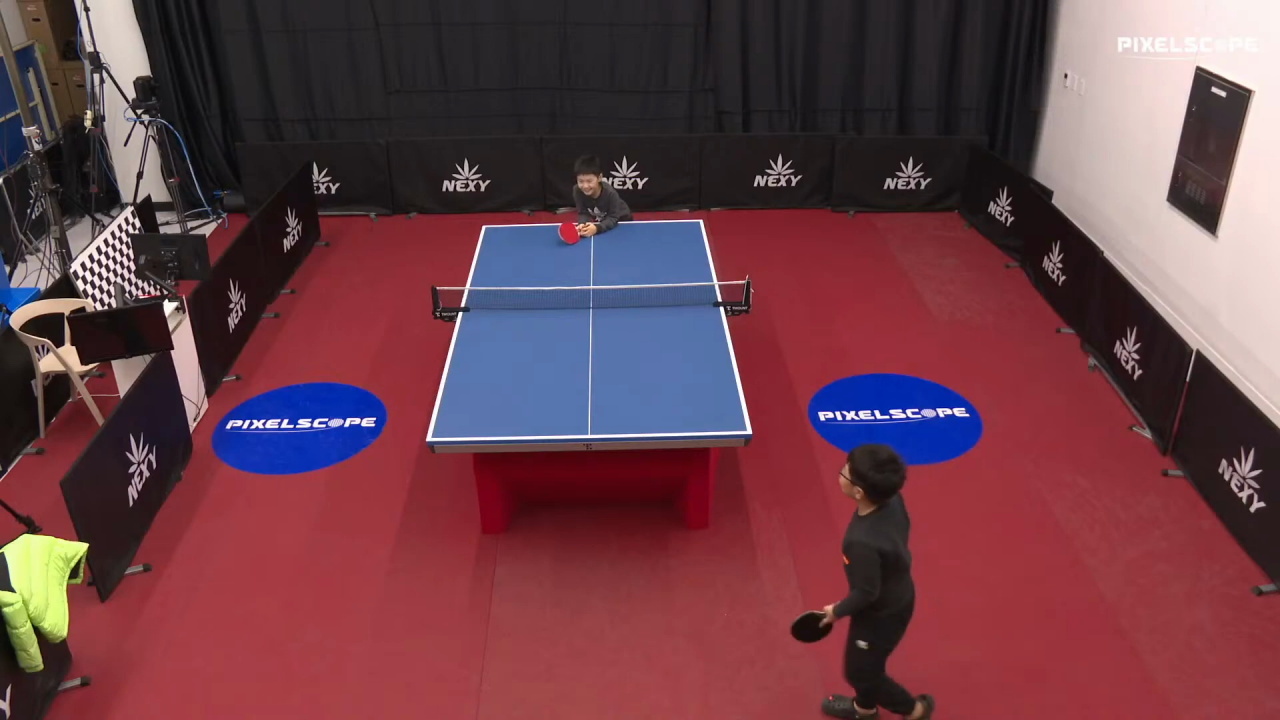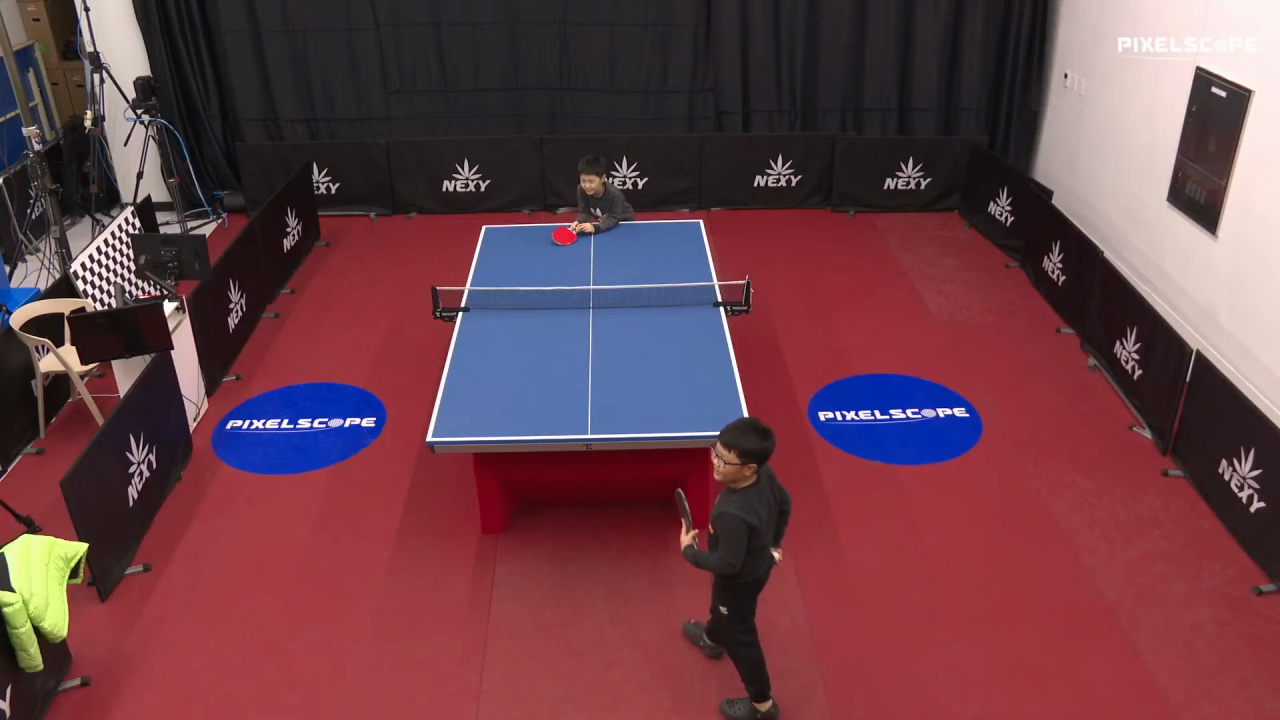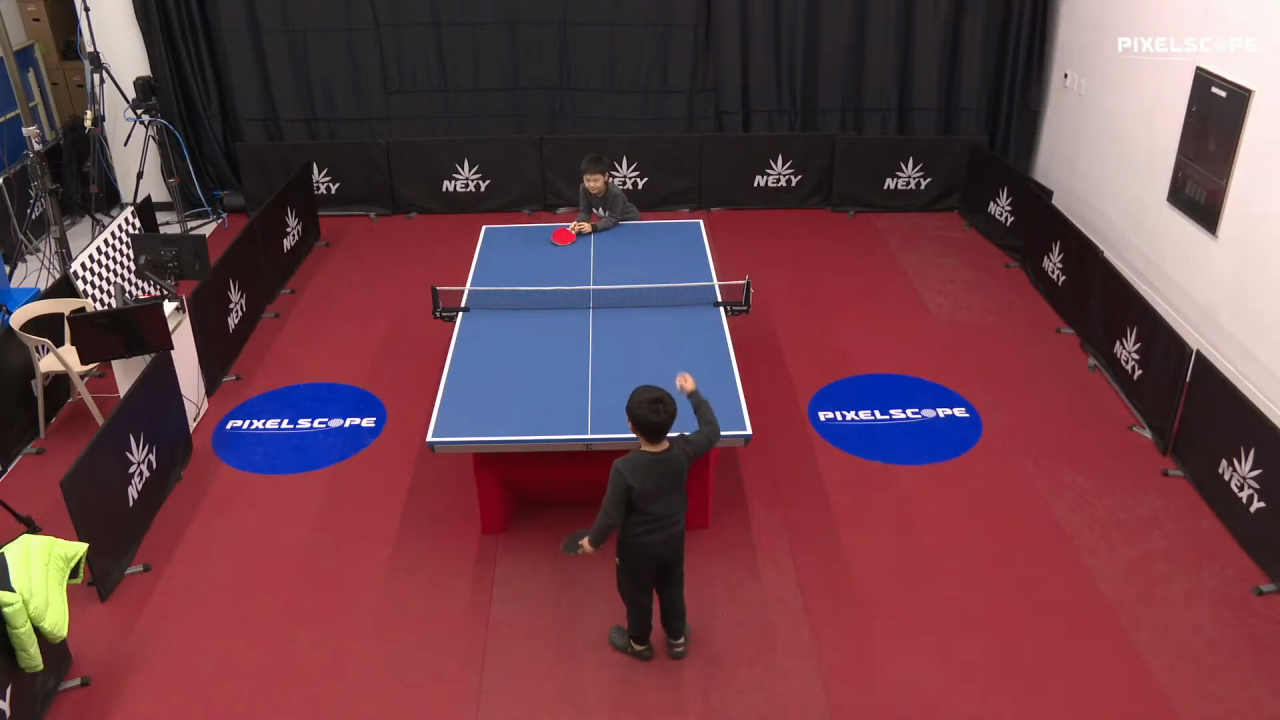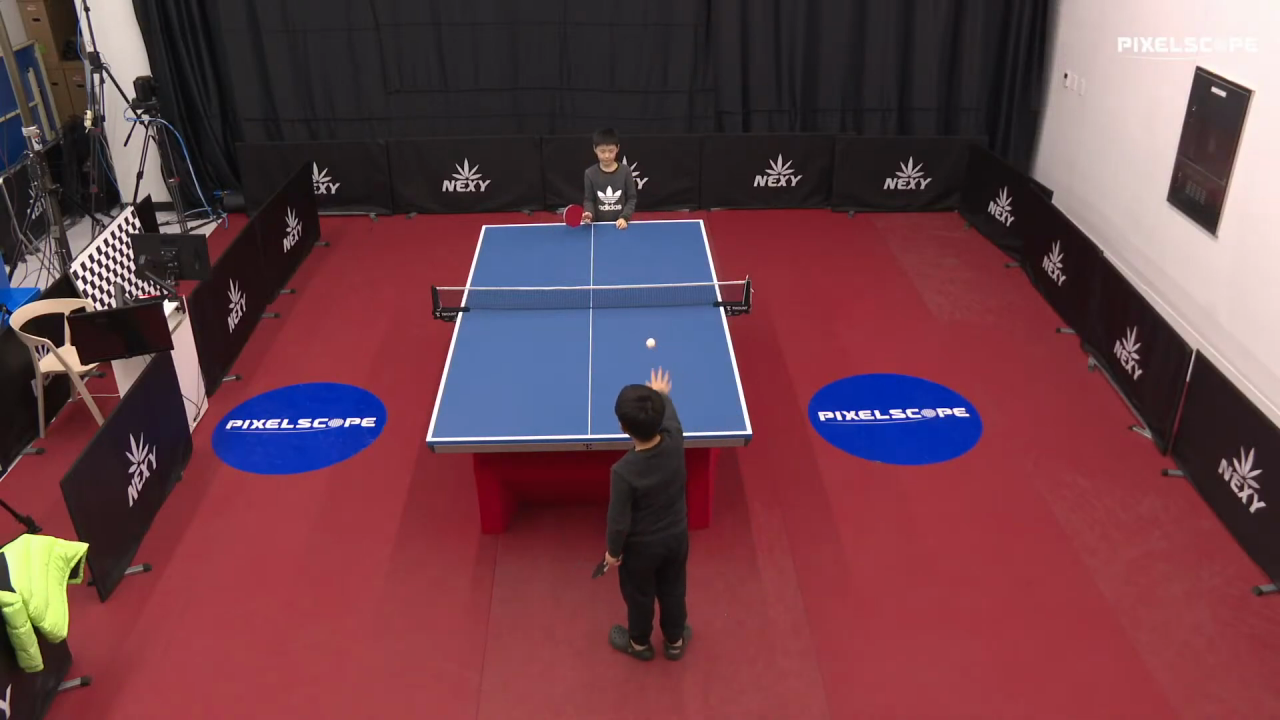
dt=1s
person 1, frame 1
left shoulder: (862, 541)
right shoulder: (893, 503)
left elbow: (867, 593)
right elbow: (904, 529)
left wrist: (838, 611)
left hip: (881, 612)
right hip: (898, 597)
left knee: (861, 672)
right knee: (869, 661)
person 1, frame 2
left shoulder: (732, 514)
right shoulder: (766, 476)
left elbow: (727, 564)
right elbow: (784, 506)
left wrist: (690, 550)
right wrist: (773, 543)
left hip: (739, 580)
right hip: (758, 566)
left knee: (742, 637)
right knee: (723, 610)
right ankle: (711, 639)
person 1, frame 3
left shoulder: (624, 469)
right shoulder: (684, 451)
left elbow: (611, 515)
right elbow: (712, 430)
left wrist: (593, 541)
right wrist: (693, 394)
left hip: (637, 547)
right hip: (673, 539)
left knee: (637, 595)
right knee: (672, 588)
left ankle: (639, 643)
right ankle: (677, 639)
person 1, frame 4
left shoulder: (624, 472)
right shoulder: (674, 437)
left elbow: (619, 521)
right elbow: (670, 417)
left wrist: (612, 551)
right wrist: (662, 395)
left hip: (641, 546)
right hip: (676, 536)
left knee: (639, 596)
right knee: (673, 590)
left ankle: (640, 644)
right ankle: (675, 641)
